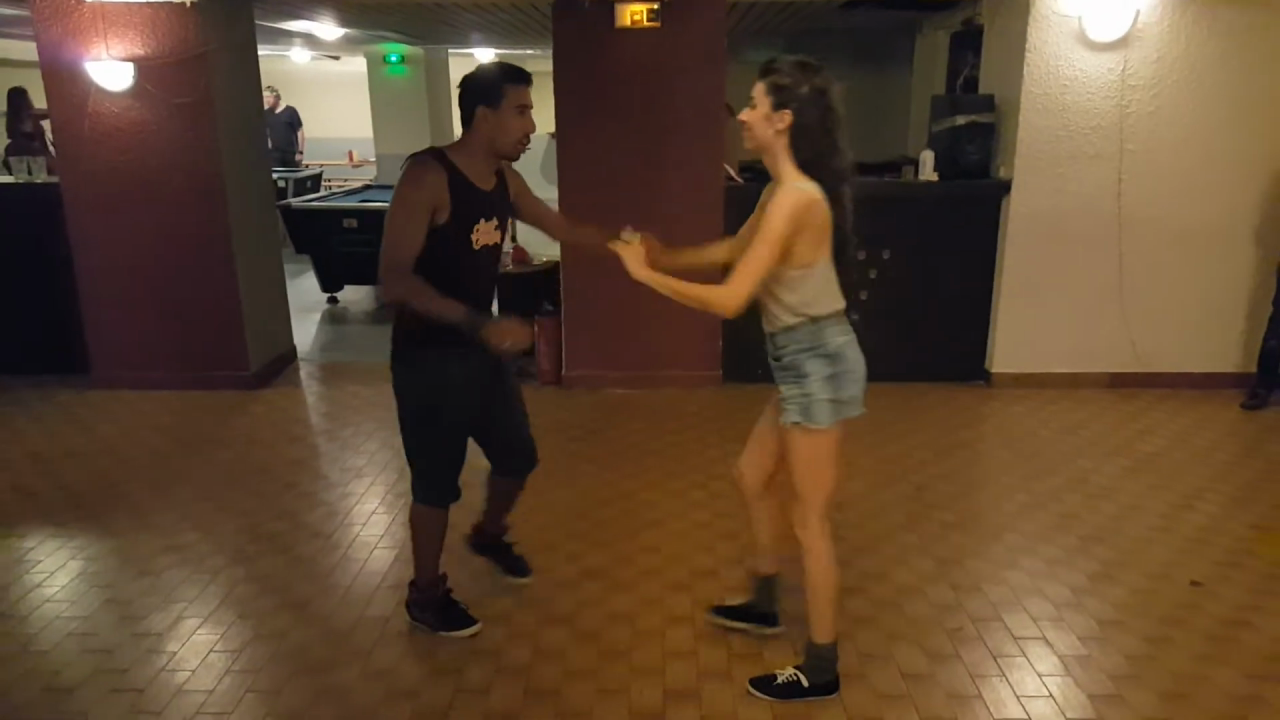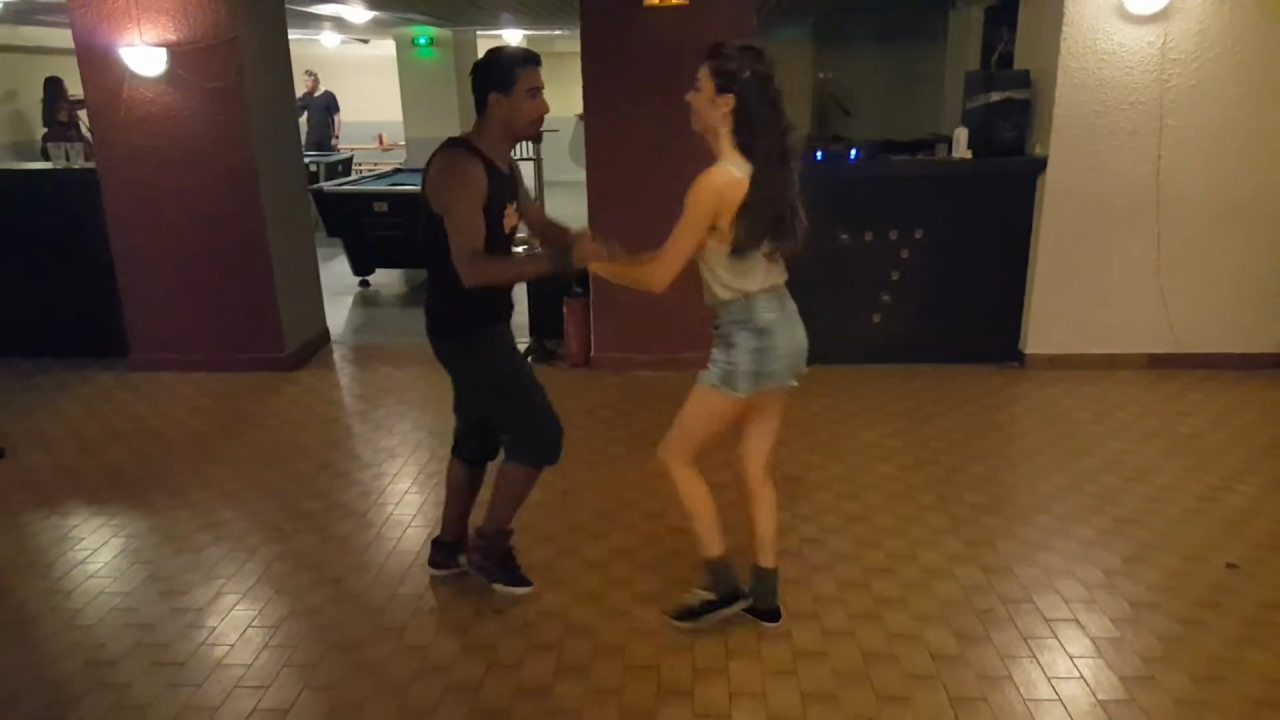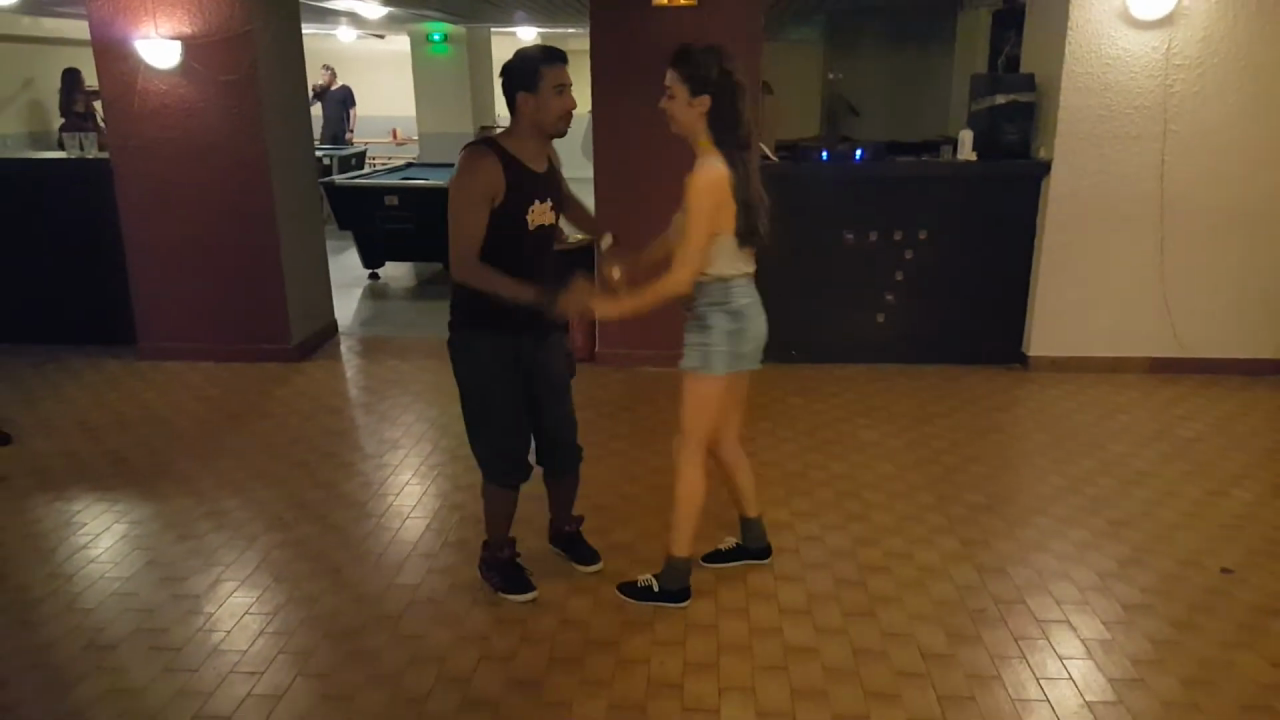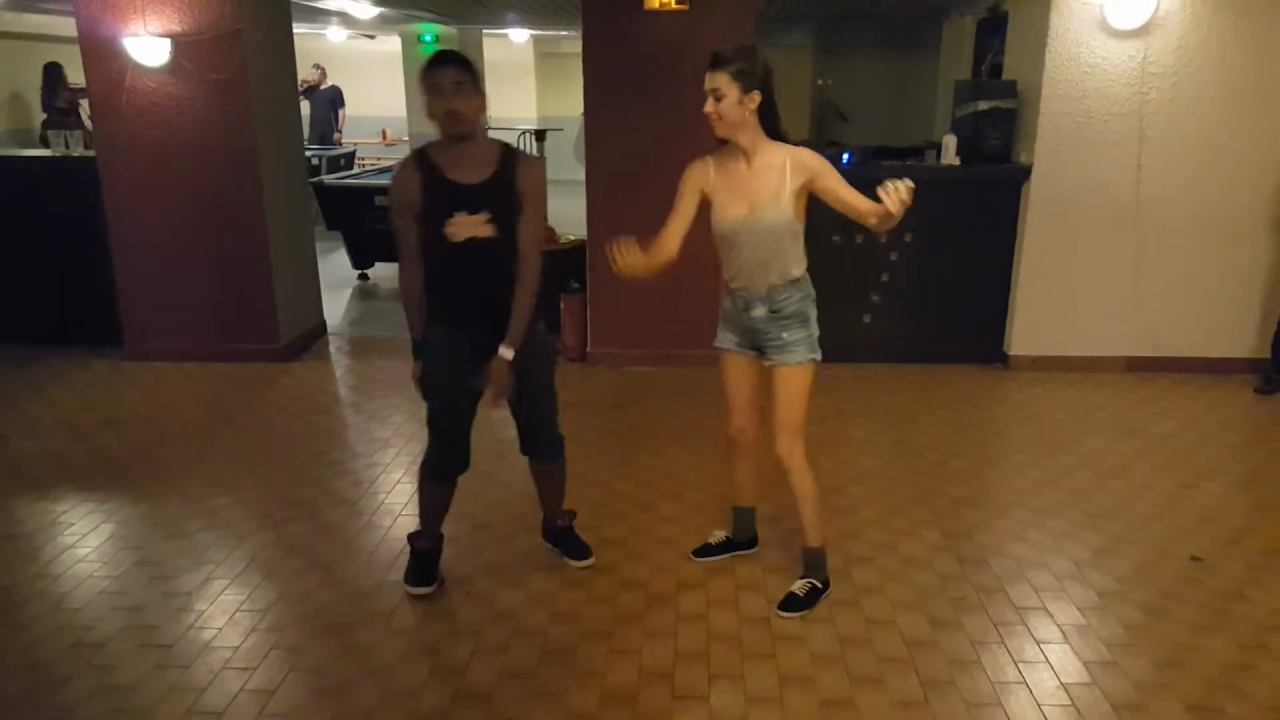
dt=0.5s
person 1, frame 1
left shoulder: (795, 199)
right shoulder: (779, 193)
left elbow: (729, 301)
right elbow: (735, 247)
left wrist: (646, 275)
right wrist: (670, 256)
left hip: (819, 364)
right hip: (800, 362)
left knee: (808, 519)
right knee: (750, 477)
left ankle: (820, 669)
right ankle: (764, 602)
person 1, frame 2
left shoulder: (716, 182)
right shoulder: (761, 171)
left elbow: (657, 279)
left wrist: (597, 265)
right wrist: (632, 259)
left hip: (748, 338)
right hip: (779, 328)
left knee: (675, 454)
right knee: (756, 468)
left ankle: (720, 582)
right ankle: (763, 594)
person 1, frame 3
left shoulder: (706, 176)
right shoulder: (723, 164)
left elbow: (681, 278)
right elbow: (681, 239)
left wrist: (616, 305)
right wrist: (637, 257)
left hip: (722, 319)
right hip: (735, 313)
left knee: (690, 452)
right knee: (722, 439)
left ankle: (674, 579)
right ankle: (754, 540)
person 1, frame 4
left shoulder: (800, 163)
right shoulder: (702, 173)
left elbow: (875, 219)
right elbow: (669, 246)
left wrist: (889, 208)
right wrist: (639, 260)
left hip: (789, 312)
right hip: (735, 312)
left knee: (788, 450)
right knee: (742, 435)
left ankle: (816, 569)
right ankle: (742, 532)
person 2, frame 1
left shoulder: (506, 180)
right shoulder: (426, 178)
left elbow: (562, 228)
right elbow: (394, 279)
left wrist: (620, 241)
right wrist: (478, 324)
left hip: (485, 348)
right hip: (428, 353)
left knee: (517, 454)
right knee: (436, 478)
left ankle: (489, 534)
right ankle: (425, 593)
person 2, frame 2
left shoulder: (500, 161)
right shoulder: (459, 168)
left elbow: (538, 227)
right elbow: (473, 270)
left wrist: (576, 244)
right wrist: (562, 259)
left hip: (480, 326)
right hip: (467, 330)
left knee: (478, 437)
right knee: (539, 433)
left ankle: (450, 546)
right ankle: (491, 542)
person 2, frame 3
left shoulder: (547, 157)
right shoulder: (481, 164)
right elbow: (464, 266)
left wrist: (604, 239)
right wrist: (543, 298)
left hip: (541, 332)
right hip: (485, 337)
left knee: (562, 445)
right knee: (505, 455)
left ankle: (563, 528)
right ankle: (496, 555)
person 2, frame 4
left shoulder: (519, 169)
right shoulder: (412, 175)
left elbow: (531, 268)
right elbow: (412, 266)
left wrist: (508, 353)
right wrist: (418, 344)
left hip: (517, 332)
right hip: (450, 337)
left knee: (543, 437)
right knee: (445, 451)
left ankle: (557, 525)
right ankle: (426, 544)
